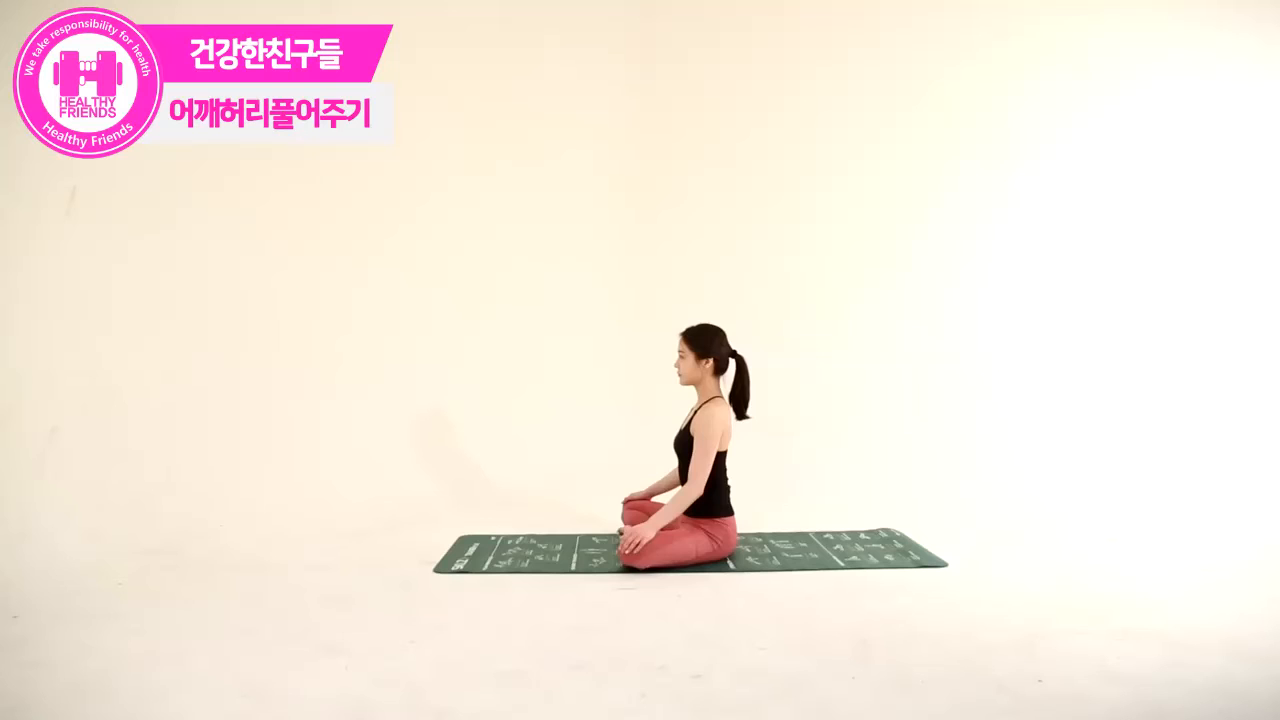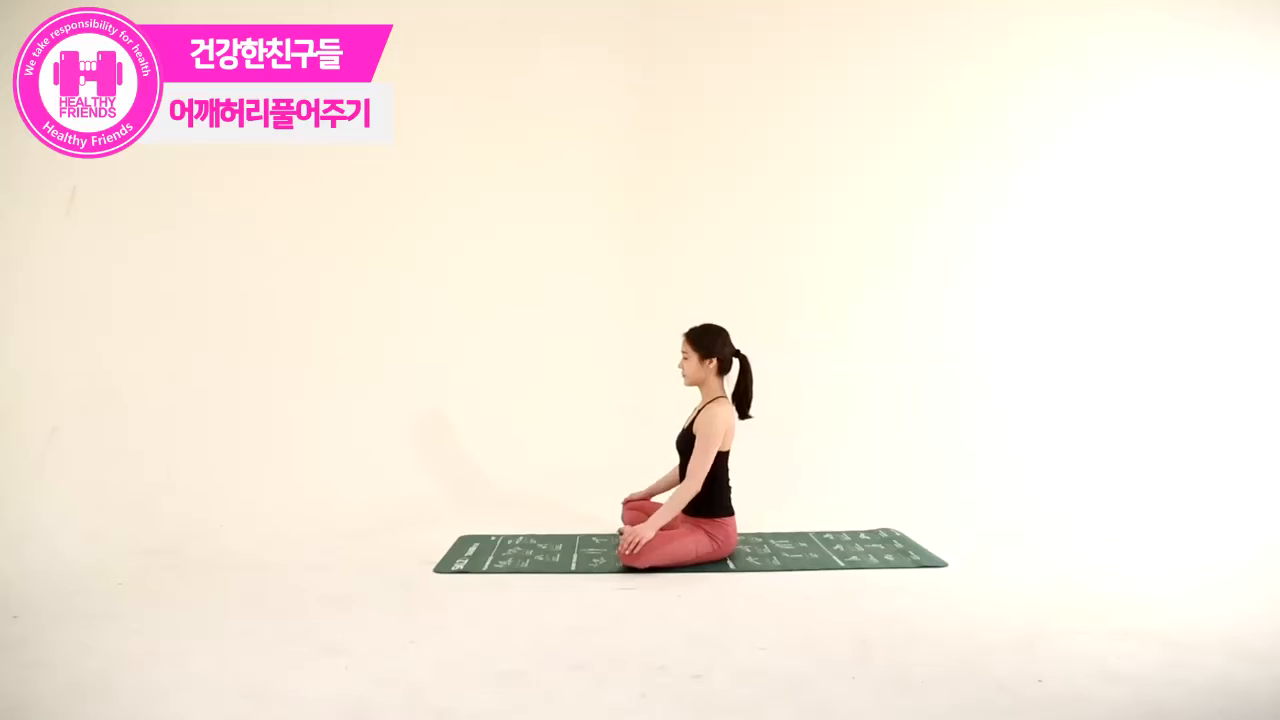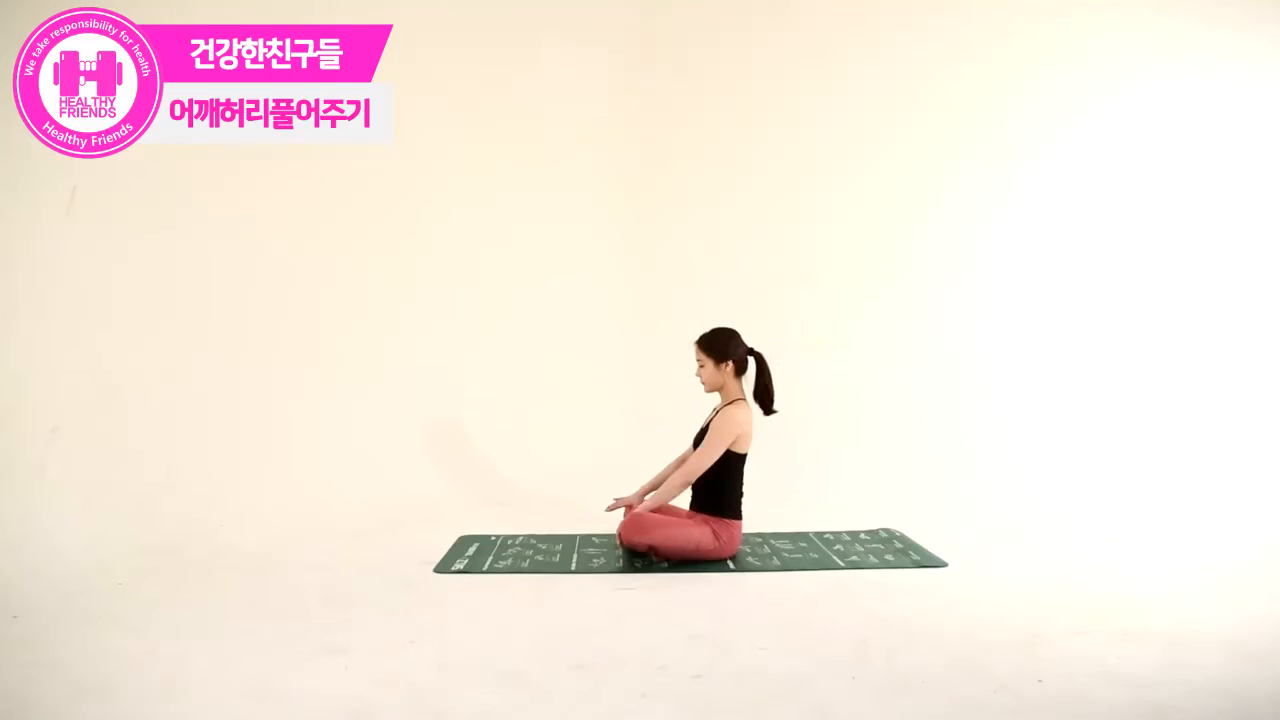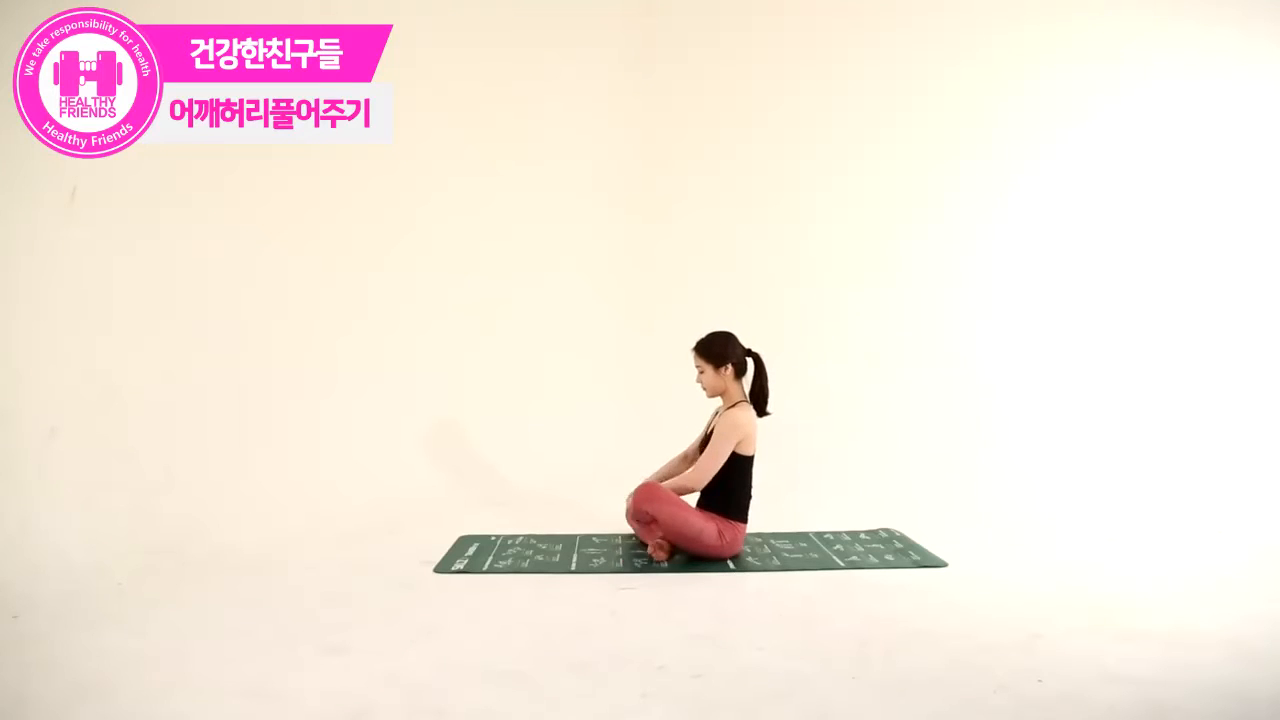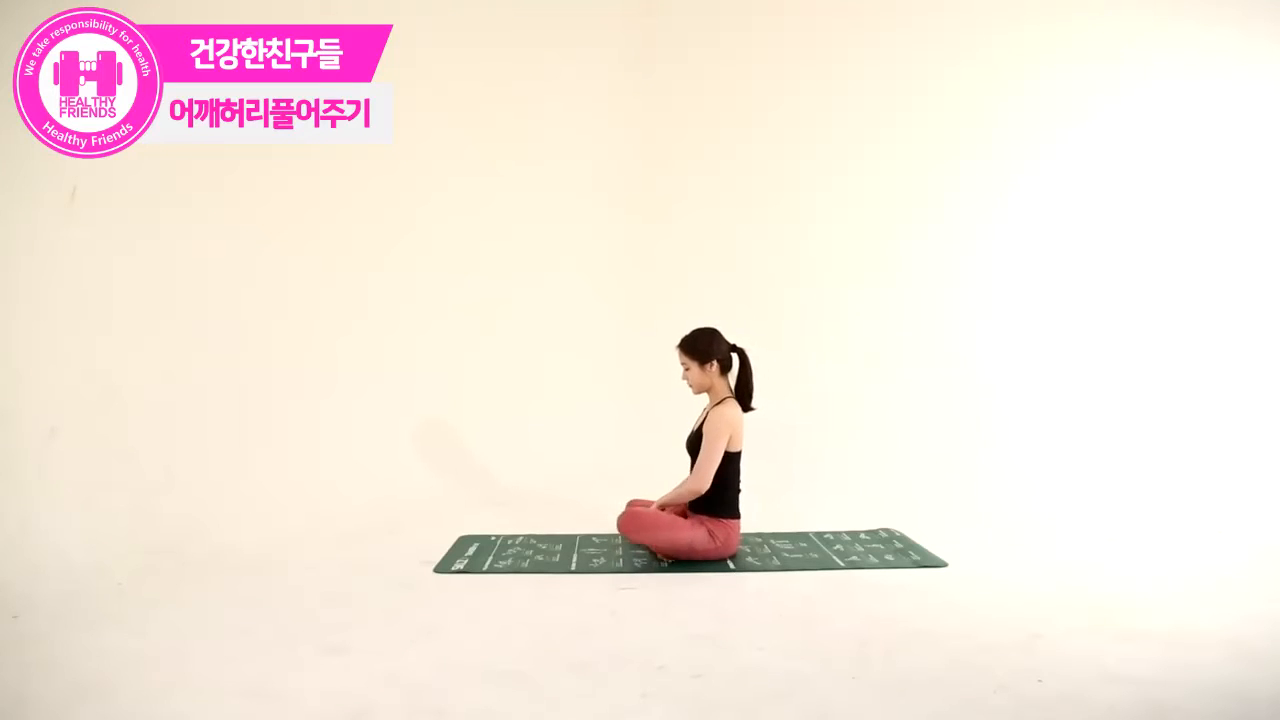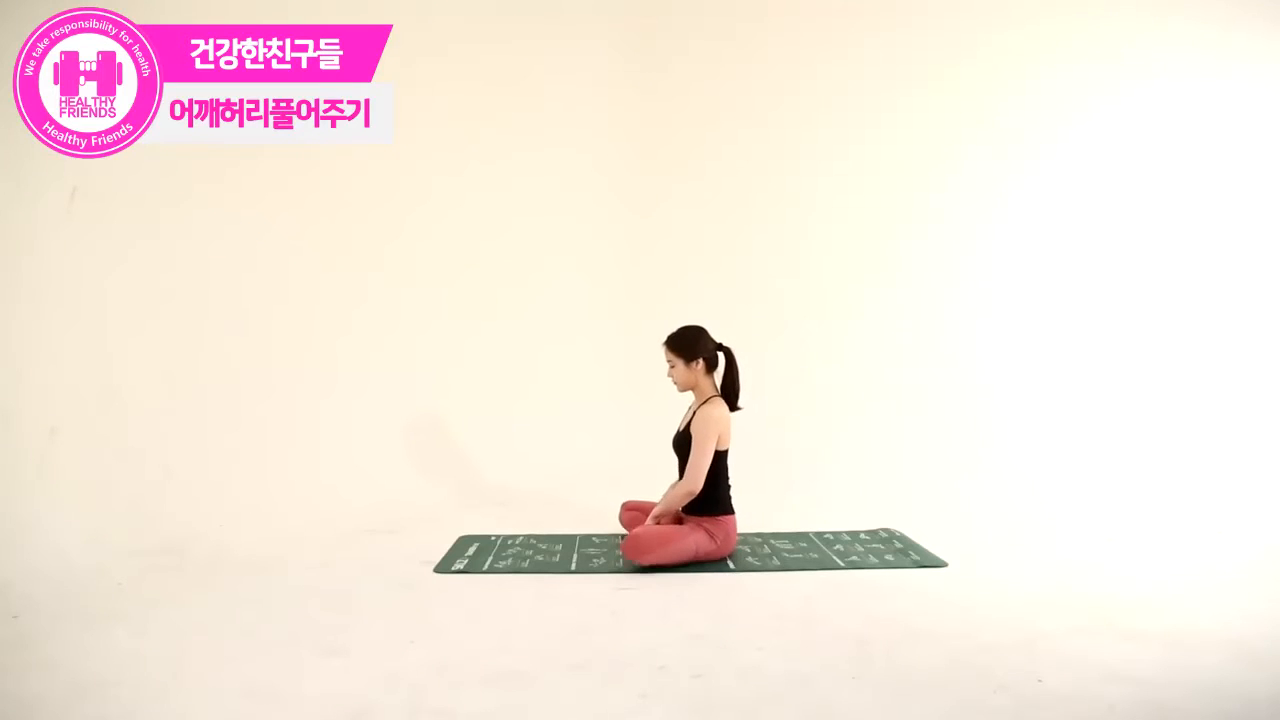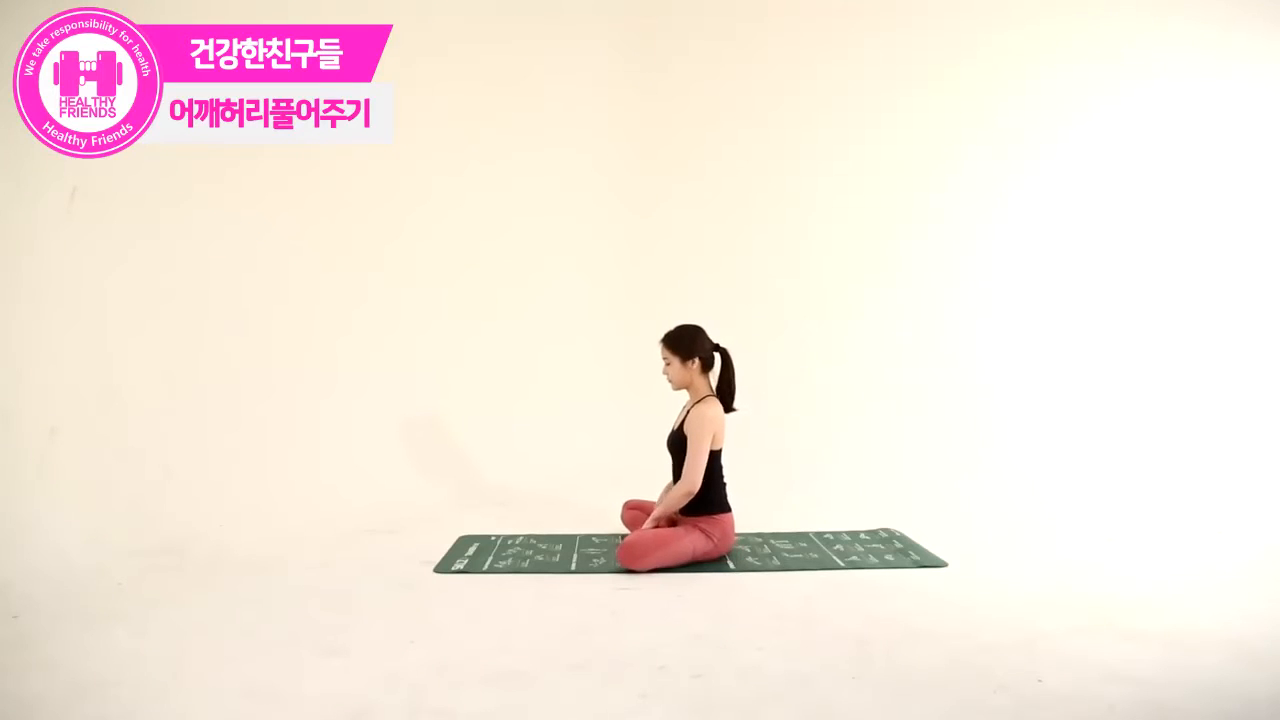
dt=0.4s
person 1, frame 1
left shoulder: (713, 413)
right shoulder: (704, 408)
left elbow: (696, 485)
left wrist: (652, 526)
right wrist: (648, 492)
left hip: (713, 531)
right hip: (696, 520)
left knee: (631, 552)
right knee: (631, 509)
person 1, frame 2
left shoulder: (716, 413)
right shoulder: (707, 408)
left elbow: (694, 483)
left wrist: (652, 526)
right wrist: (648, 492)
left hip: (713, 531)
right hip: (695, 519)
left knee: (631, 552)
right knee: (632, 509)
person 1, frame 3
left shoulder: (734, 416)
right shoulder: (724, 410)
left elbow: (688, 476)
right elbow: (685, 459)
left wrist: (642, 510)
right wrist: (641, 494)
left hip: (719, 532)
right hip: (704, 522)
left knee: (632, 528)
right knee: (636, 512)
person 1, frame 4
left shoulder: (737, 418)
right shoulder: (725, 412)
left elbow: (695, 481)
right elbow: (688, 457)
left wrist: (655, 488)
right wrist: (648, 484)
left hip: (723, 533)
right hip: (709, 522)
left knee: (645, 496)
right knee: (637, 509)
left ankle: (658, 537)
person 1, frame 5
left shoulder: (723, 414)
right shoulder: (717, 408)
left elbow: (699, 484)
left wrist: (662, 502)
right wrist: (668, 503)
left hip: (716, 531)
right hip: (701, 519)
left knee: (630, 522)
right knee: (634, 508)
person 1, frame 6
left shoulder: (711, 414)
right shoulder: (699, 407)
left elbow: (692, 485)
left wrist: (658, 512)
right wrist: (662, 509)
left hip: (714, 529)
right hip: (694, 517)
left knee: (635, 547)
right knee: (629, 510)
person 1, frame 7
left shoulder: (705, 412)
right shoulder: (694, 406)
left elbow: (690, 485)
left wrist: (656, 513)
right wrist: (663, 507)
left hip: (710, 527)
right hip: (692, 517)
left knee: (630, 553)
right knee: (631, 508)
